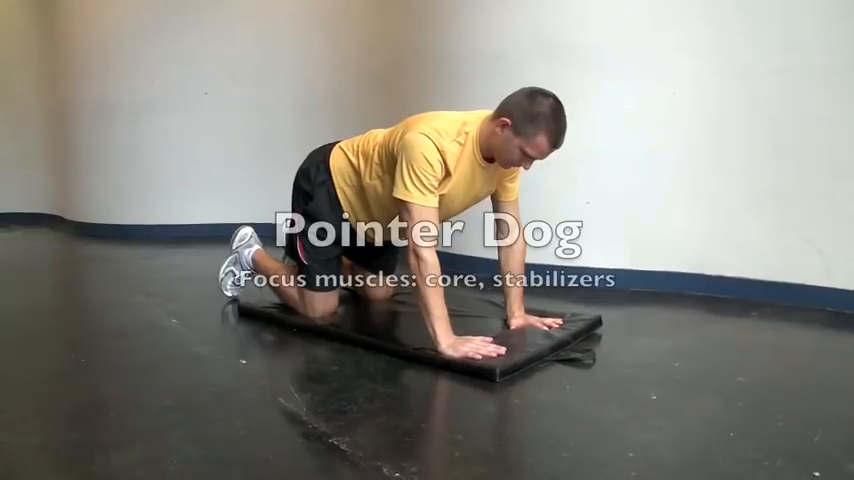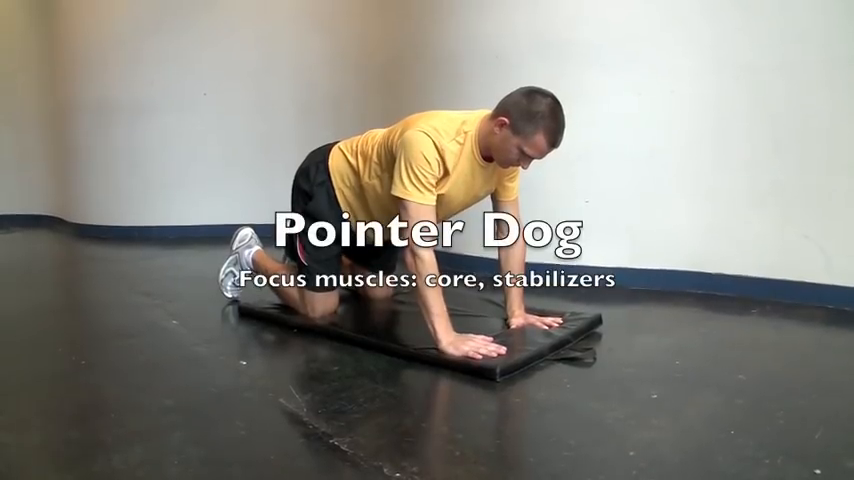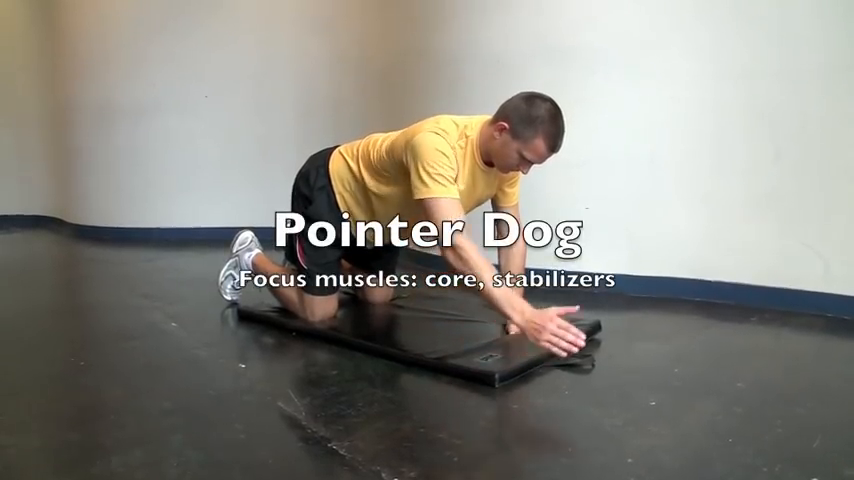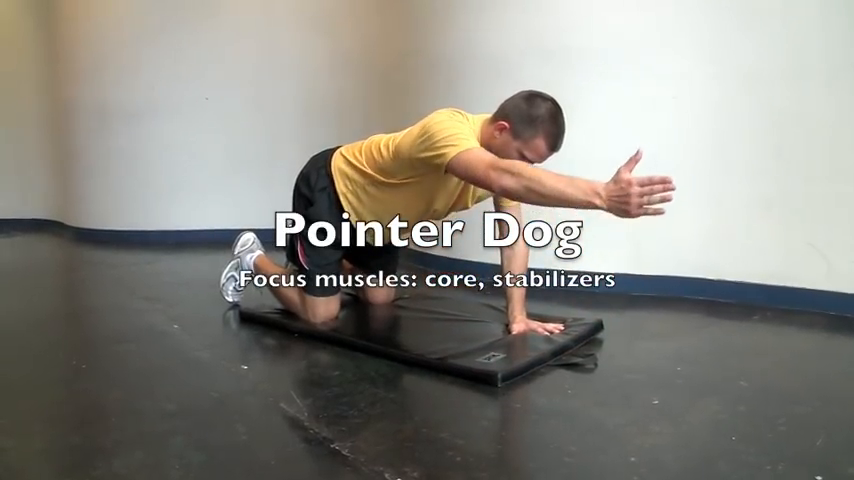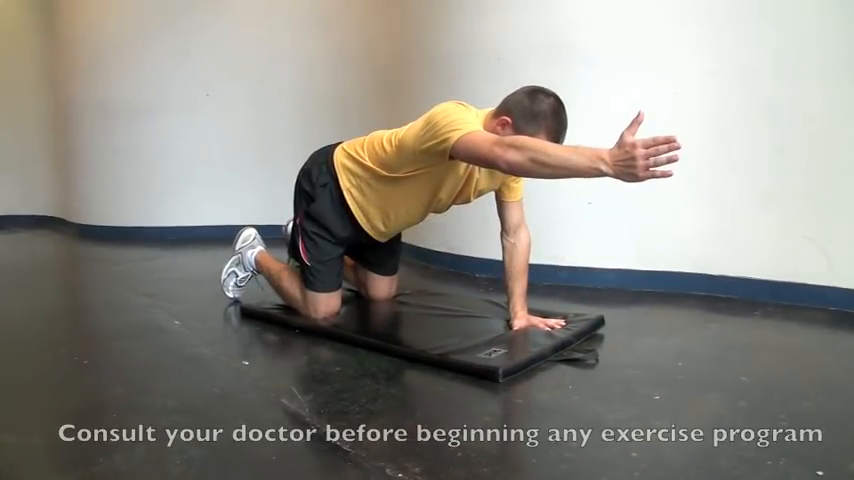
dt=1s
person 1, frame 1
left shoulder: (507, 147)
right shoulder: (430, 144)
left elbow: (510, 233)
right elbow: (421, 248)
left wrist: (516, 312)
right wrist: (445, 339)
left hip: (377, 210)
right hip: (330, 187)
left knee: (378, 294)
right knee: (319, 310)
left ankle: (305, 246)
right ankle: (251, 255)
person 1, frame 2
left shoulder: (507, 147)
right shoulder: (428, 141)
left elbow: (510, 231)
right elbow: (418, 247)
left wrist: (516, 310)
right wrist: (446, 335)
left hip: (377, 209)
right hip: (329, 188)
left knee: (378, 295)
right knee: (319, 309)
left ankle: (334, 262)
right ankle: (251, 256)
person 1, frame 3
left shoulder: (510, 151)
right shoulder: (436, 145)
left elbow: (512, 235)
right elbow: (454, 244)
left wrist: (524, 316)
right wrist: (525, 316)
left hip: (379, 213)
right hip: (329, 191)
left knee: (378, 297)
right knee: (317, 313)
right ankle: (252, 258)
person 1, frame 4
left shoulder: (504, 150)
right shoulder: (447, 130)
left elbow: (514, 236)
right elbow: (503, 180)
left wrist: (518, 315)
right wrist: (603, 195)
left hip: (375, 214)
right hip: (330, 191)
left knee: (379, 299)
right knee: (320, 314)
left ankle: (326, 266)
right ankle: (254, 259)
person 1, frame 5
left shoulder: (504, 149)
right shoulder: (452, 121)
left elbow: (515, 233)
right elbow: (510, 156)
left wrist: (518, 310)
right wrist: (609, 162)
left hip: (378, 214)
right hip: (332, 188)
left knee: (381, 294)
right knee: (321, 311)
left ankle: (313, 247)
right ankle: (255, 255)
